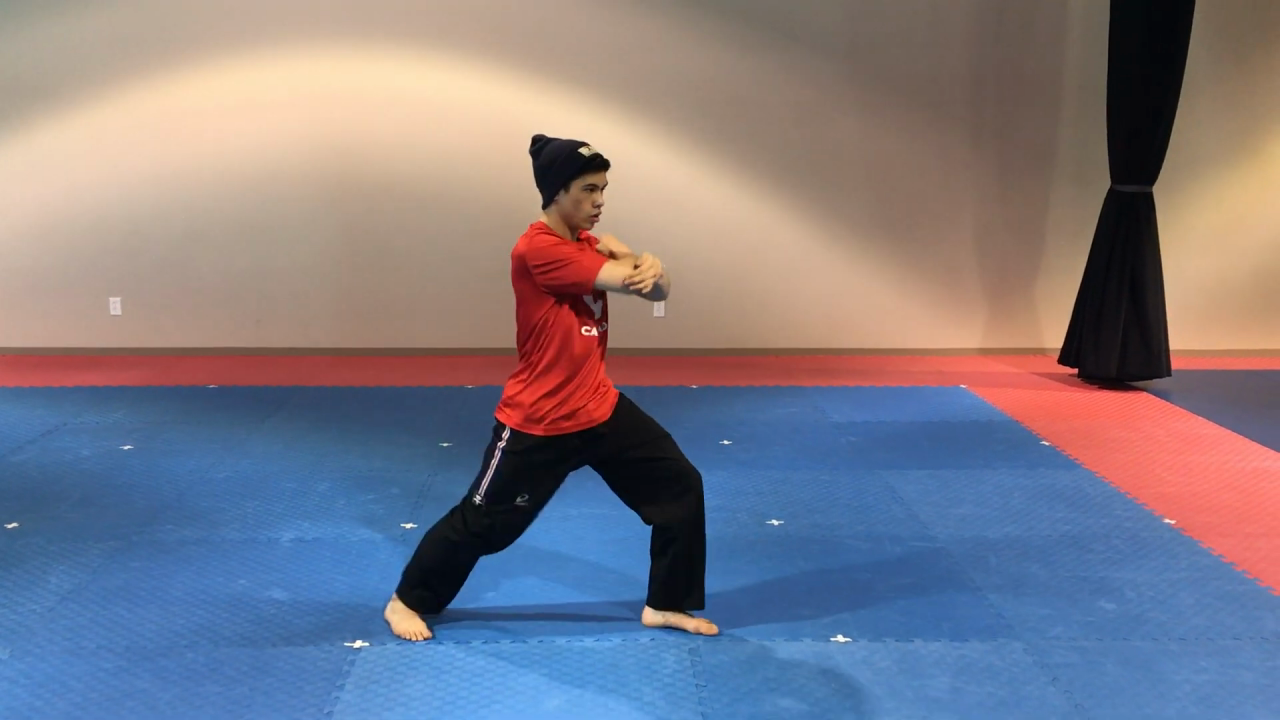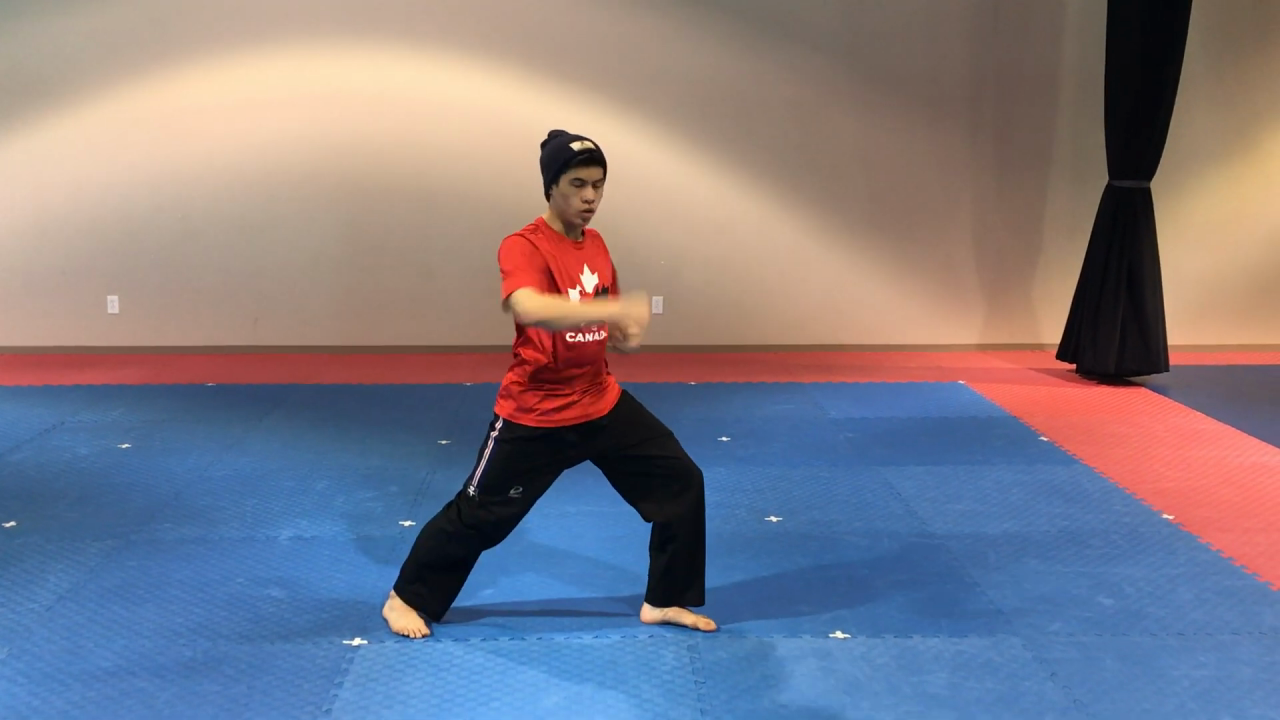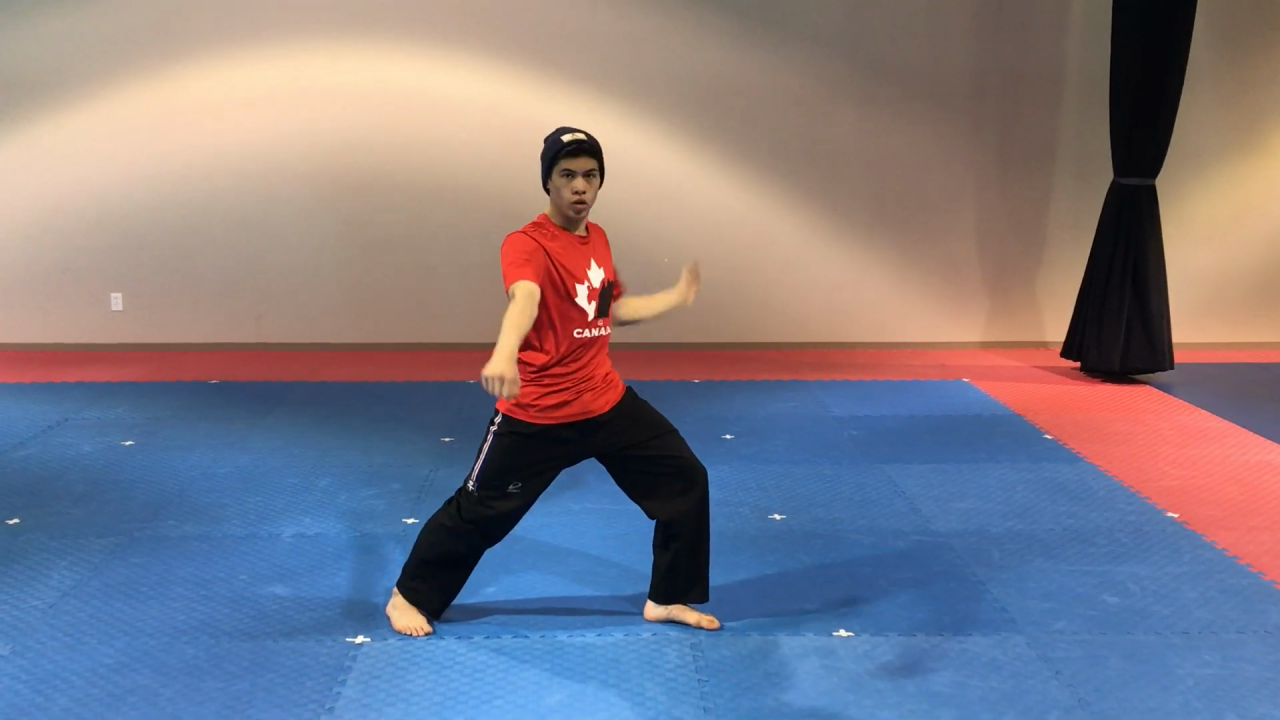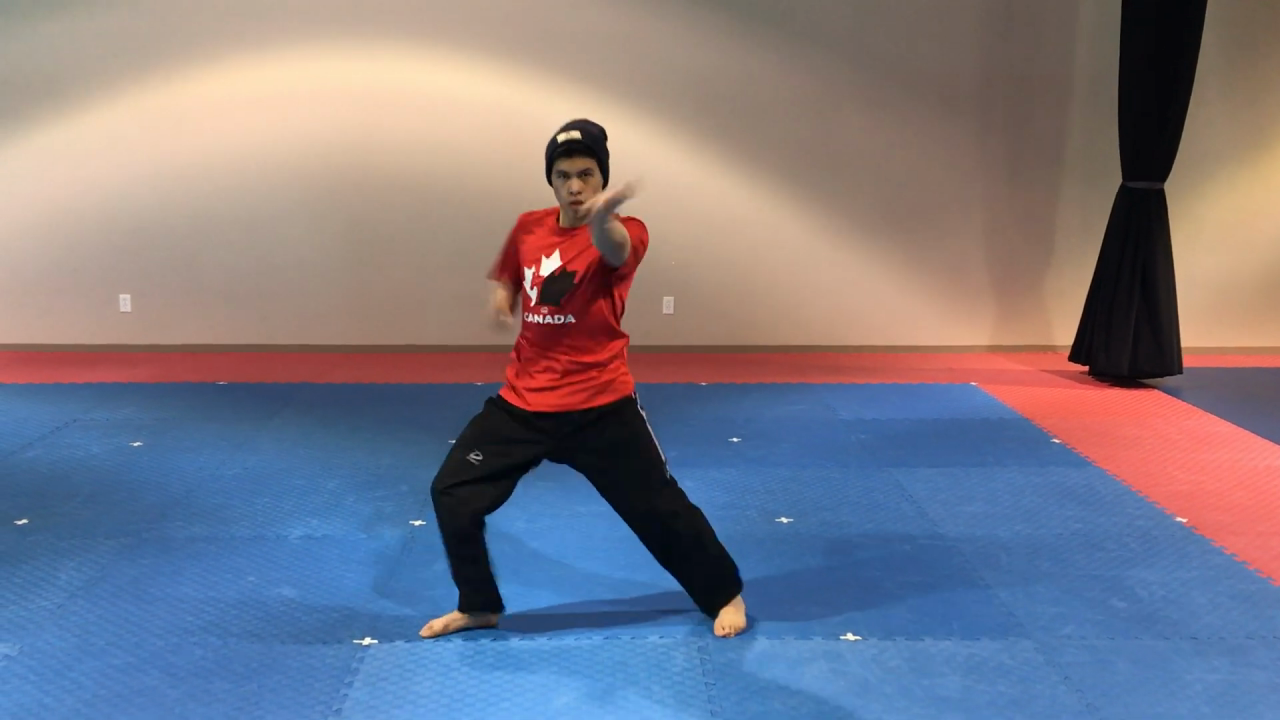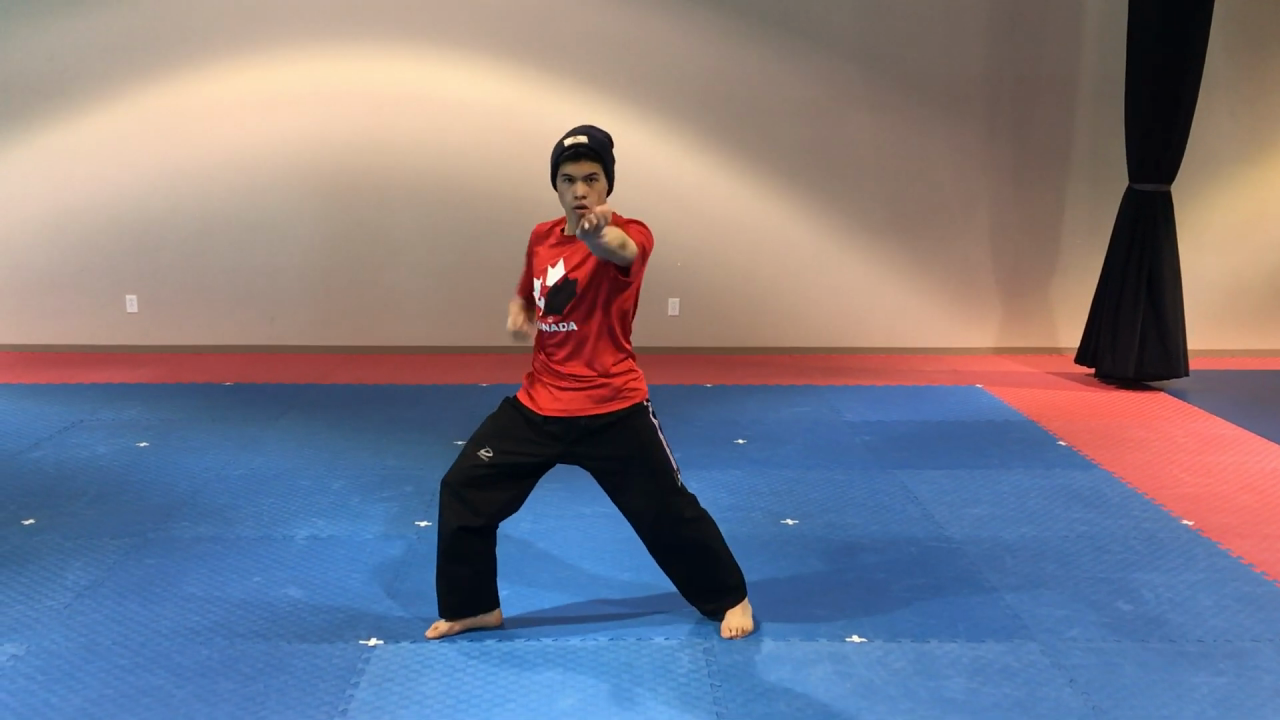
dt=0.4s
person 1, frame 1
left shoulder: (588, 243)
right shoulder: (537, 250)
left elbow: (658, 290)
right elbow: (624, 278)
left wrist: (651, 268)
right wrist: (632, 263)
left hip: (600, 409)
right hip: (538, 423)
left knee: (681, 487)
right knee: (483, 522)
left ankle: (667, 604)
right ankle: (407, 600)
person 1, frame 2
left shoulder: (596, 244)
right shoulder: (522, 247)
right elbow: (534, 310)
left wrist: (623, 327)
right wrist: (616, 309)
left hip: (603, 403)
right hip: (536, 416)
left knee: (682, 483)
right knee: (477, 515)
left ankle: (666, 600)
right ankle: (406, 597)
person 1, frame 3
left shoulder: (597, 238)
right shoulder: (527, 243)
right elbow: (526, 301)
left wrist: (677, 295)
right wrist: (505, 352)
left hip: (607, 402)
right hip: (536, 414)
left knee: (686, 479)
right knee: (479, 512)
left ankle: (669, 598)
right ankle: (409, 596)
person 1, frame 4
left shoulder: (628, 233)
right shoulder: (527, 227)
left elbow: (613, 248)
right elbow: (503, 282)
left wrist: (604, 215)
right wrist: (503, 303)
left hip: (601, 406)
right hip: (522, 403)
left knee: (658, 507)
right knee: (453, 490)
left ankle: (725, 596)
right ankle: (480, 605)
person 1, frame 5
left shoulder: (629, 232)
right shoulder: (542, 238)
left elbow: (623, 262)
left wrist: (600, 228)
right wrist: (519, 320)
left hip: (615, 409)
right hip: (537, 405)
left knee: (668, 509)
right knee: (462, 487)
left ankle: (730, 599)
right ankle: (473, 606)
